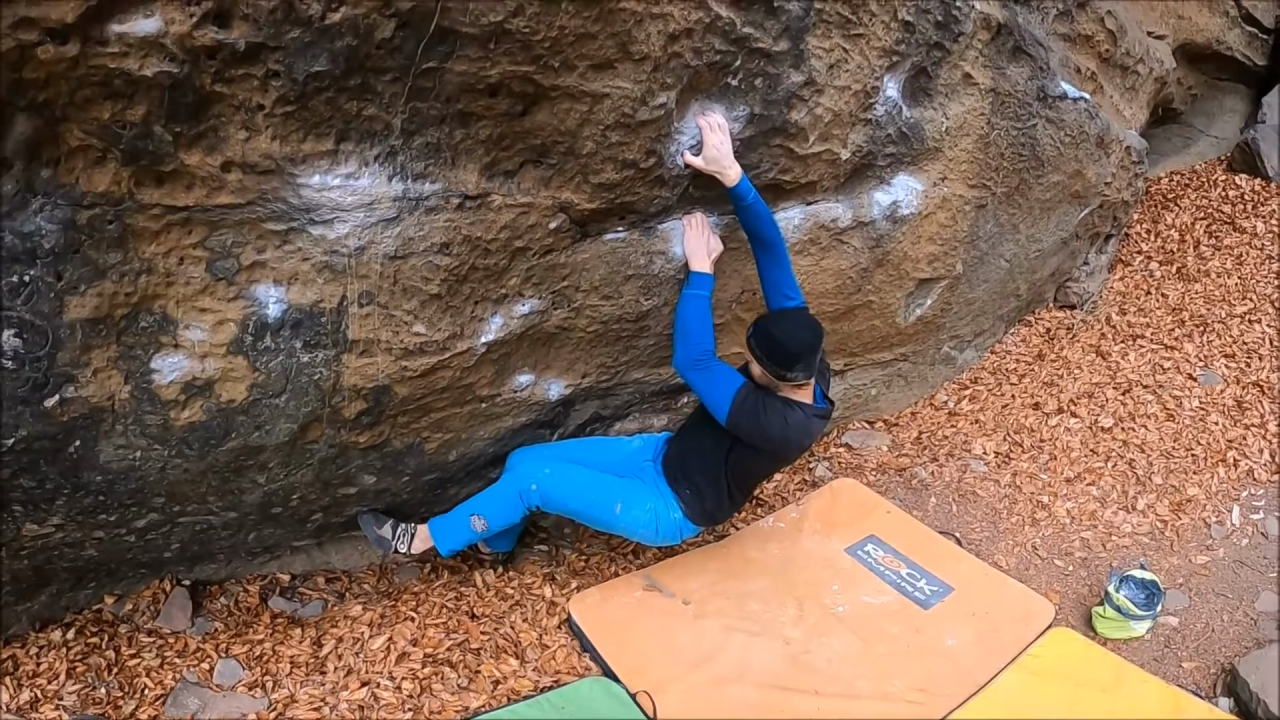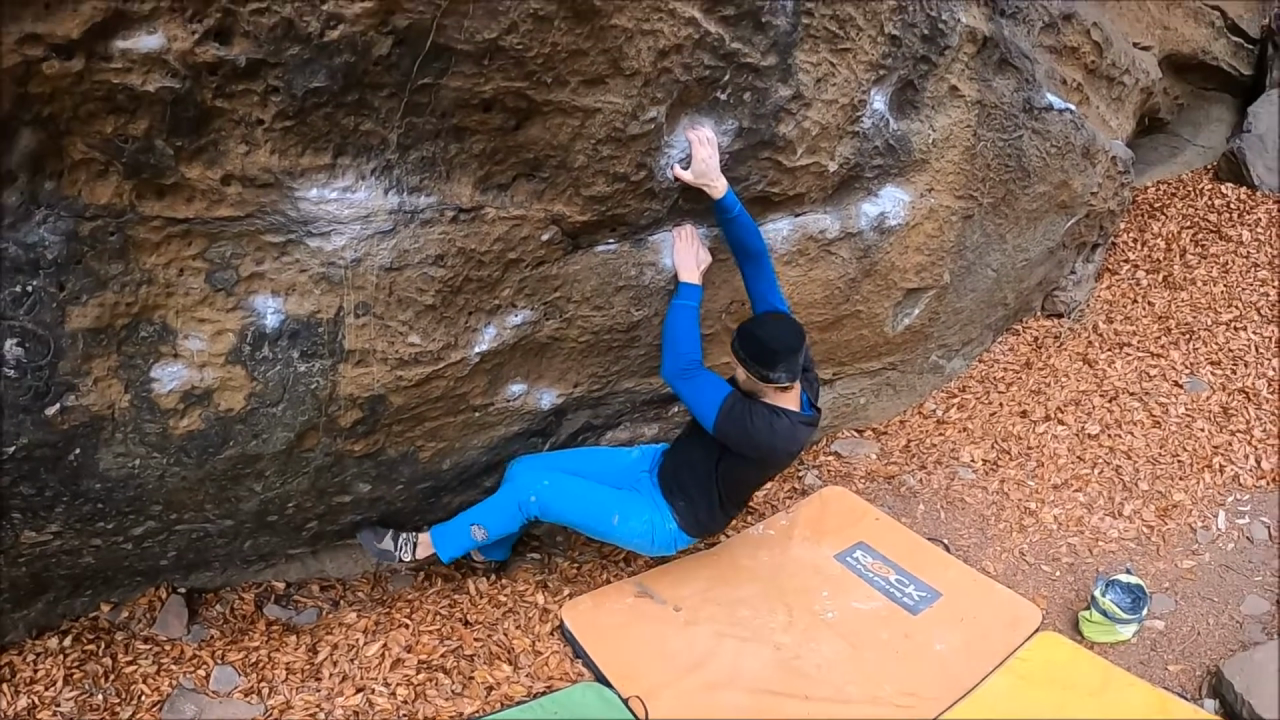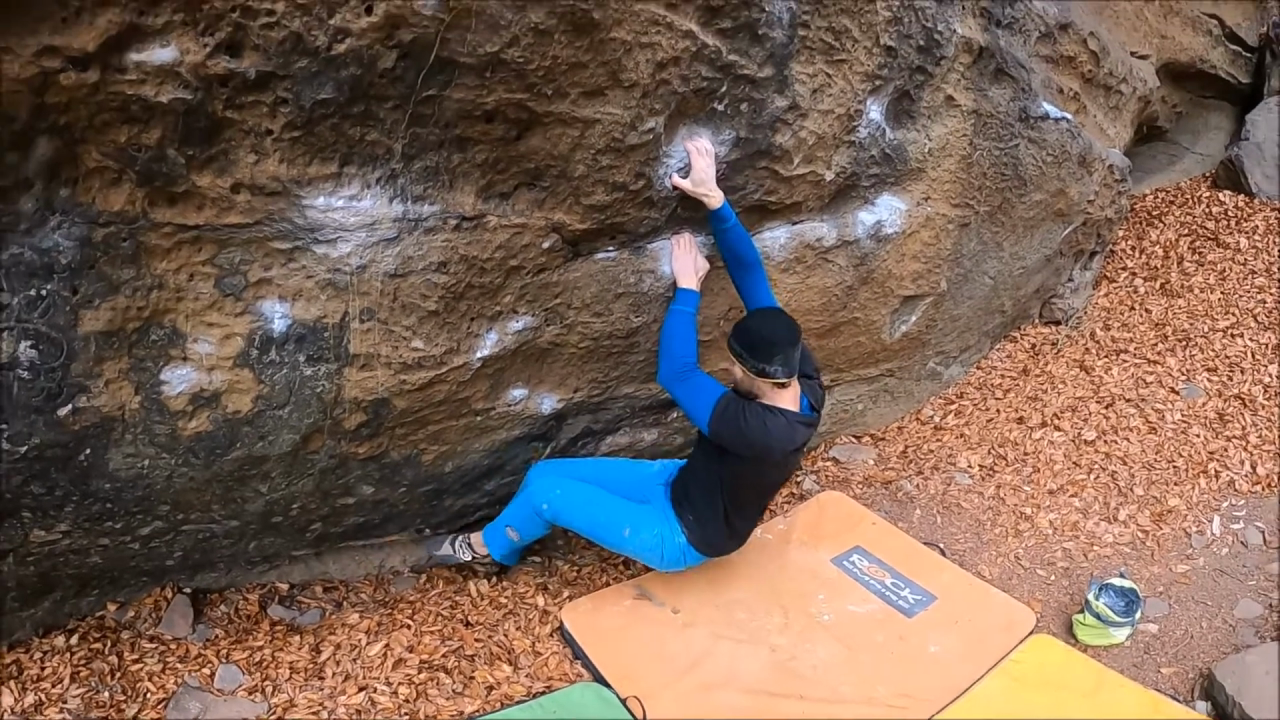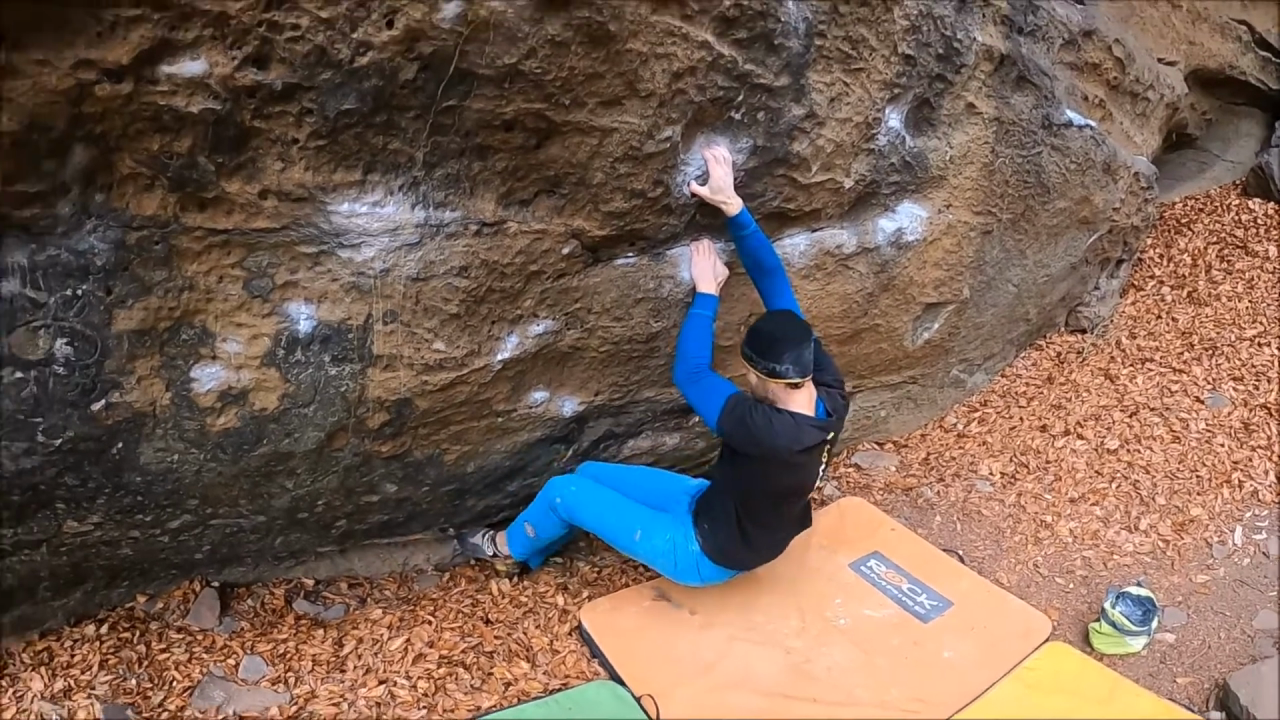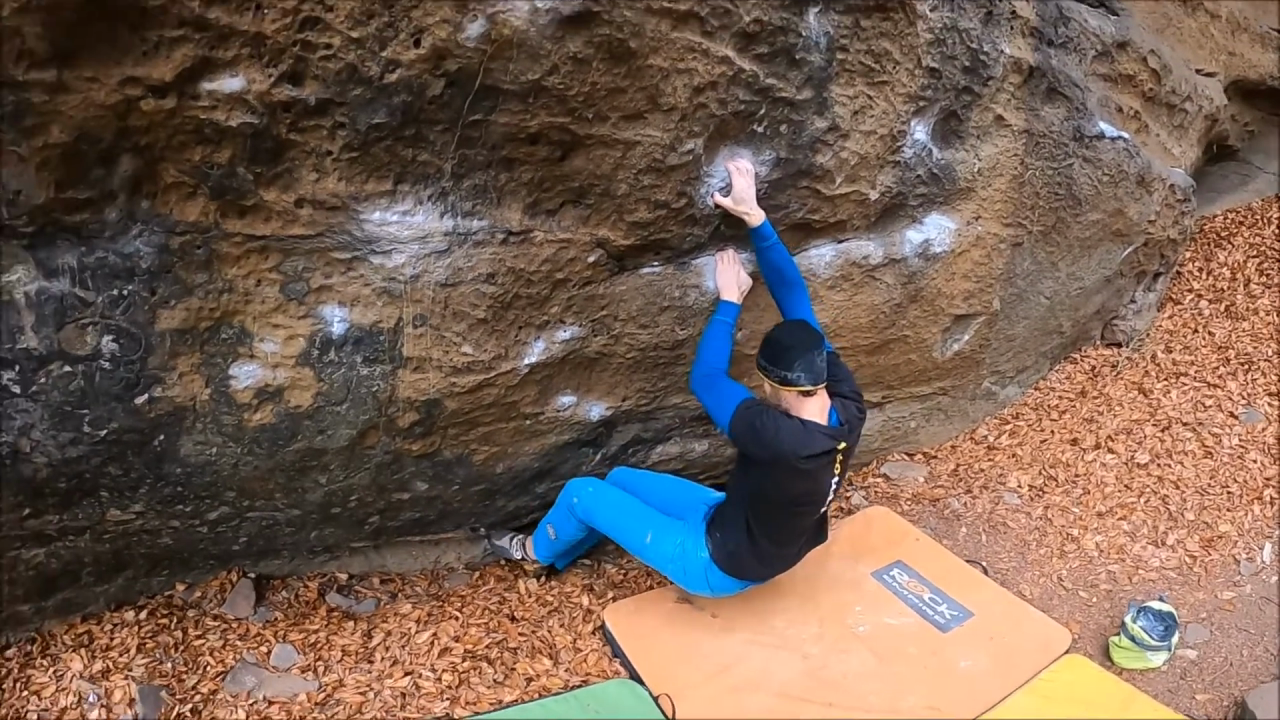
dt=0.3s
person 1, frame 1
left shoulder: (780, 426)
right shoulder: (805, 354)
left elbow: (693, 361)
right elbow: (771, 251)
left wrist: (700, 268)
right wrist: (731, 173)
left hip: (669, 508)
right hip: (664, 455)
left knee: (532, 480)
right knee: (521, 461)
left ankle: (424, 539)
right ankle: (496, 542)
person 1, frame 2
left shoulder: (767, 432)
right shoulder: (794, 365)
left elbow: (681, 371)
right elbow: (759, 266)
left wrist: (689, 279)
right wrist: (717, 187)
left hip: (669, 521)
right hip: (664, 467)
left knee: (532, 489)
right knee: (523, 469)
left ankle: (424, 546)
right ankle: (489, 550)
person 1, frame 3
left shoulder: (760, 432)
right shoulder: (802, 378)
left elbow: (675, 373)
right elbow: (753, 278)
left wrist: (687, 285)
right wrist: (714, 198)
left hip: (683, 537)
right hip: (680, 483)
left knee: (547, 494)
right knee: (541, 473)
left ankle: (484, 547)
right ankle: (503, 553)
person 1, frame 4
left shoulder: (772, 434)
right shoulder: (830, 391)
left elbow: (690, 375)
right elbow: (777, 288)
left wrist: (706, 291)
right wrist: (733, 206)
left hip: (708, 555)
right hip: (717, 509)
left knee: (564, 491)
right knee: (589, 474)
left ankle: (507, 548)
right ankle: (528, 557)
person 1, frame 5
left shoulder: (783, 440)
right shoulder: (847, 404)
left elbow: (706, 379)
right elbow: (796, 301)
left wrist: (729, 299)
right wrist: (754, 217)
left hip: (720, 567)
right hip: (753, 536)
left knee: (582, 493)
right knee: (620, 479)
left ankle: (536, 552)
right ankle: (558, 558)
